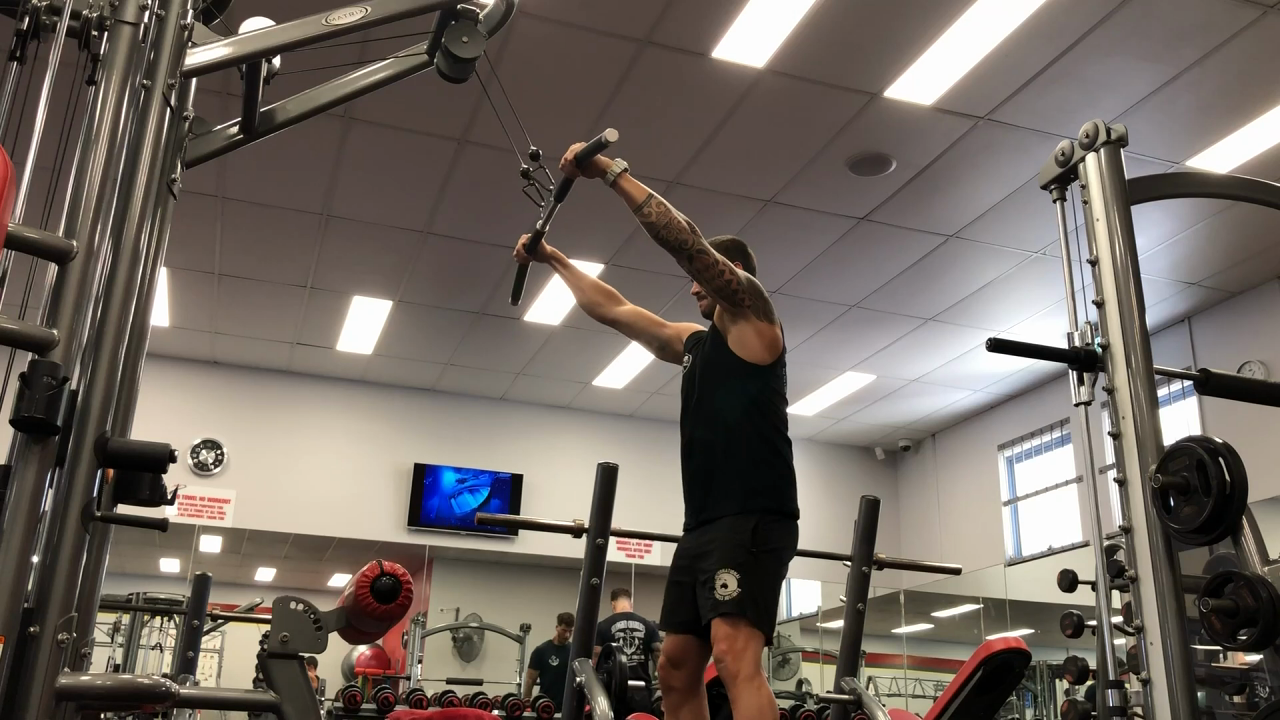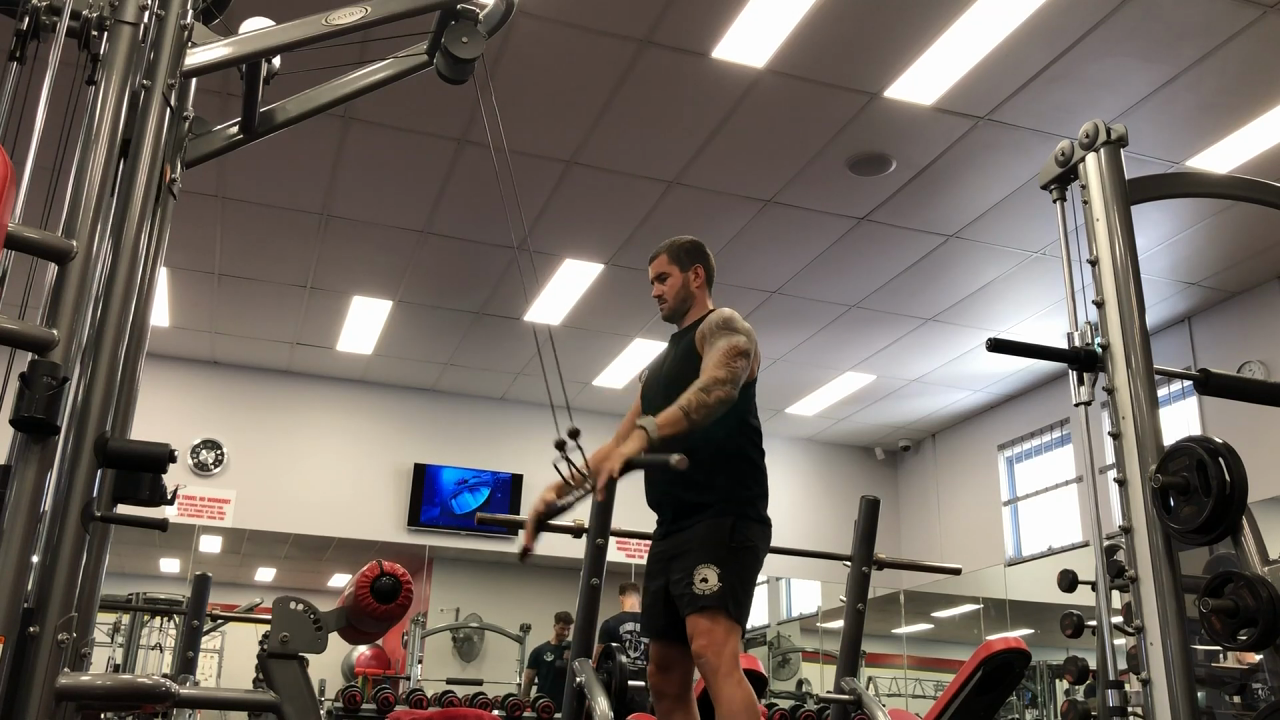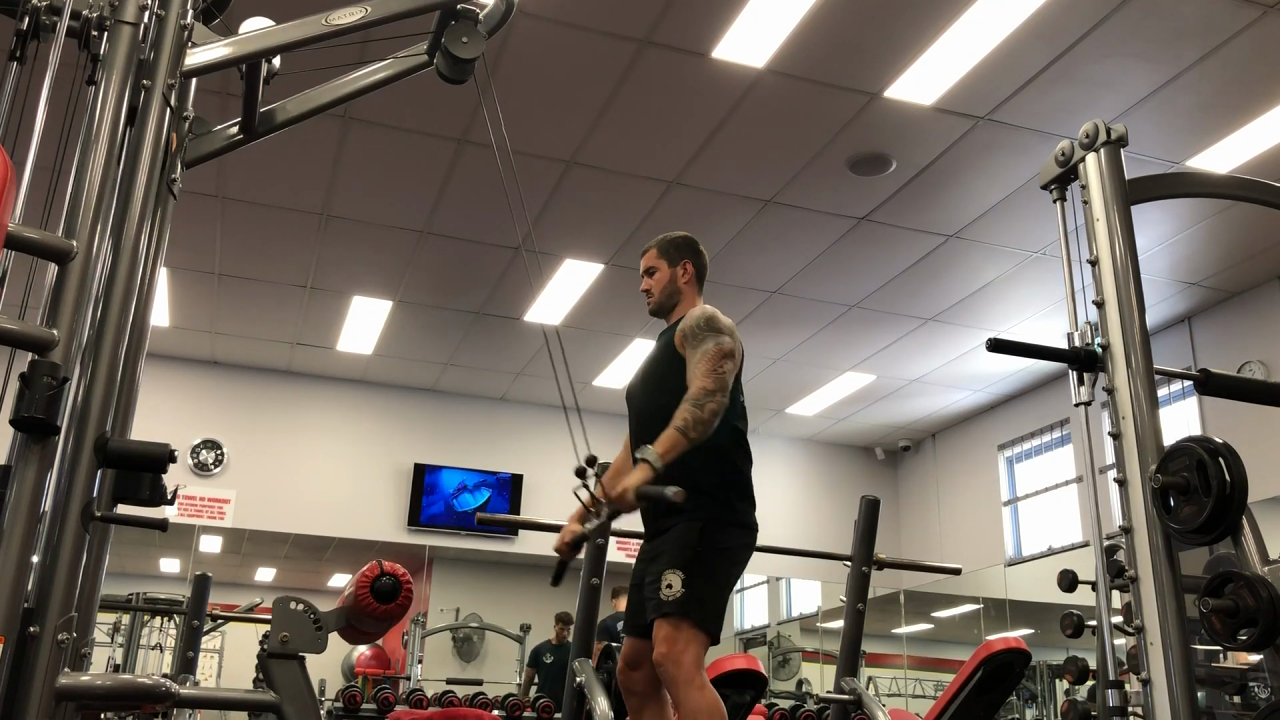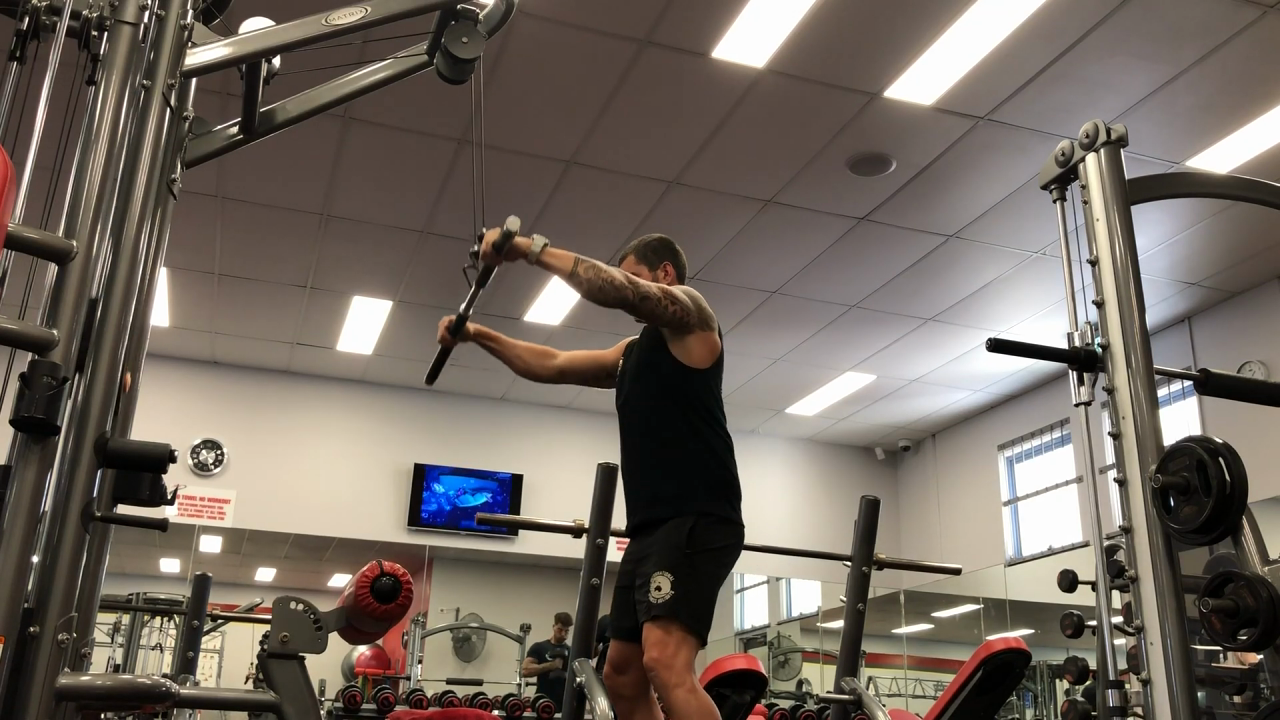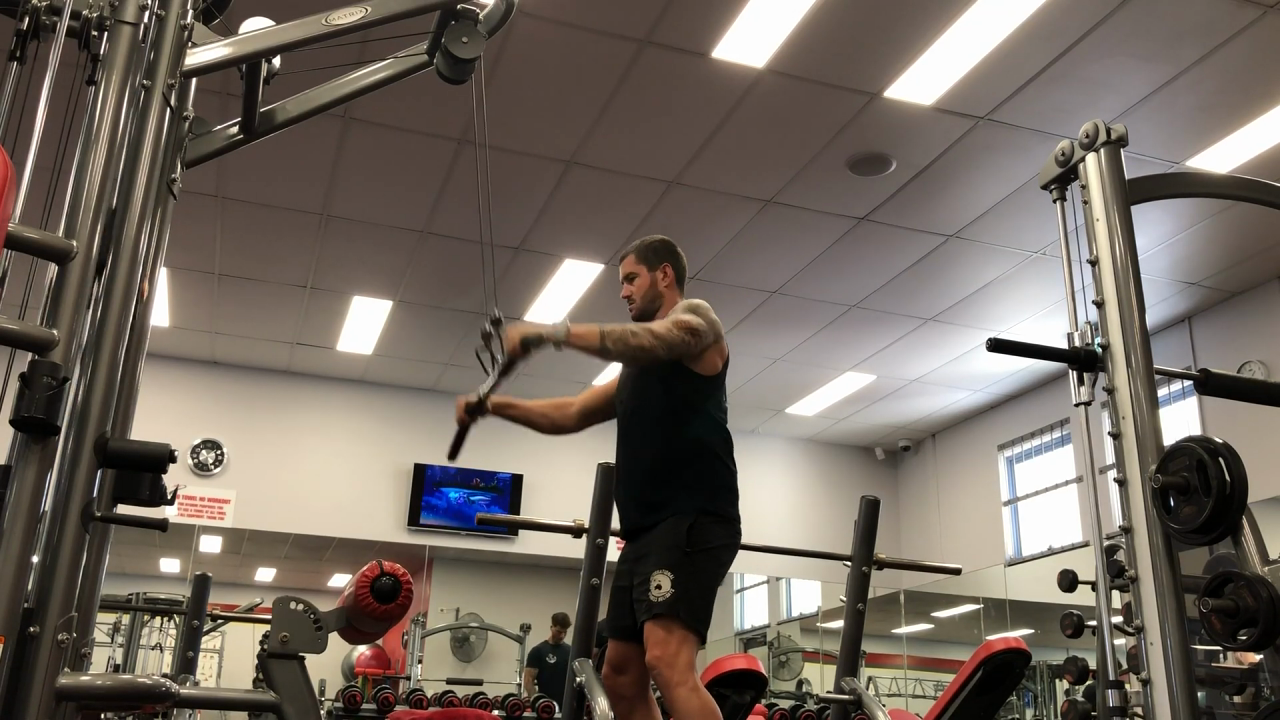
dt=1s
person 1, frame 1
left shoulder: (752, 316)
right shoulder: (694, 343)
left elbow: (686, 242)
right elbow: (613, 310)
left wrist: (611, 171)
right wrist: (556, 260)
left hip: (751, 520)
right hip: (703, 525)
left knee: (735, 657)
right knee: (677, 669)
person 1, frame 2
left shoulder: (724, 327)
right shoulder: (660, 369)
left elbow: (718, 387)
right elbow: (617, 447)
left wrist: (643, 433)
right wrist: (558, 489)
left hip: (725, 520)
right hip: (674, 529)
left knee: (714, 653)
right knee: (666, 678)
person 1, frame 3
left shoulder: (704, 324)
right shoulder: (661, 353)
left elbow: (708, 397)
right elbow: (631, 454)
left wrist: (649, 465)
right wrist: (581, 517)
left hip: (707, 520)
right hip: (666, 527)
left knee: (675, 657)
right knee: (635, 671)
person 1, frame 4
left shoulder: (688, 312)
right shoulder: (632, 353)
left elbow: (618, 289)
right elbow: (555, 366)
left wrist: (531, 248)
right wrist: (477, 335)
left hip: (696, 520)
right hip: (653, 528)
left knee: (665, 662)
right knee: (622, 675)
person 1, frame 5
left shoulder: (695, 319)
right shoulder: (637, 366)
left elbow: (644, 339)
right elbow: (571, 415)
left wrist: (551, 332)
right wrist: (497, 405)
left hip: (692, 521)
right hip: (647, 530)
left knee: (668, 662)
right knee: (621, 675)
